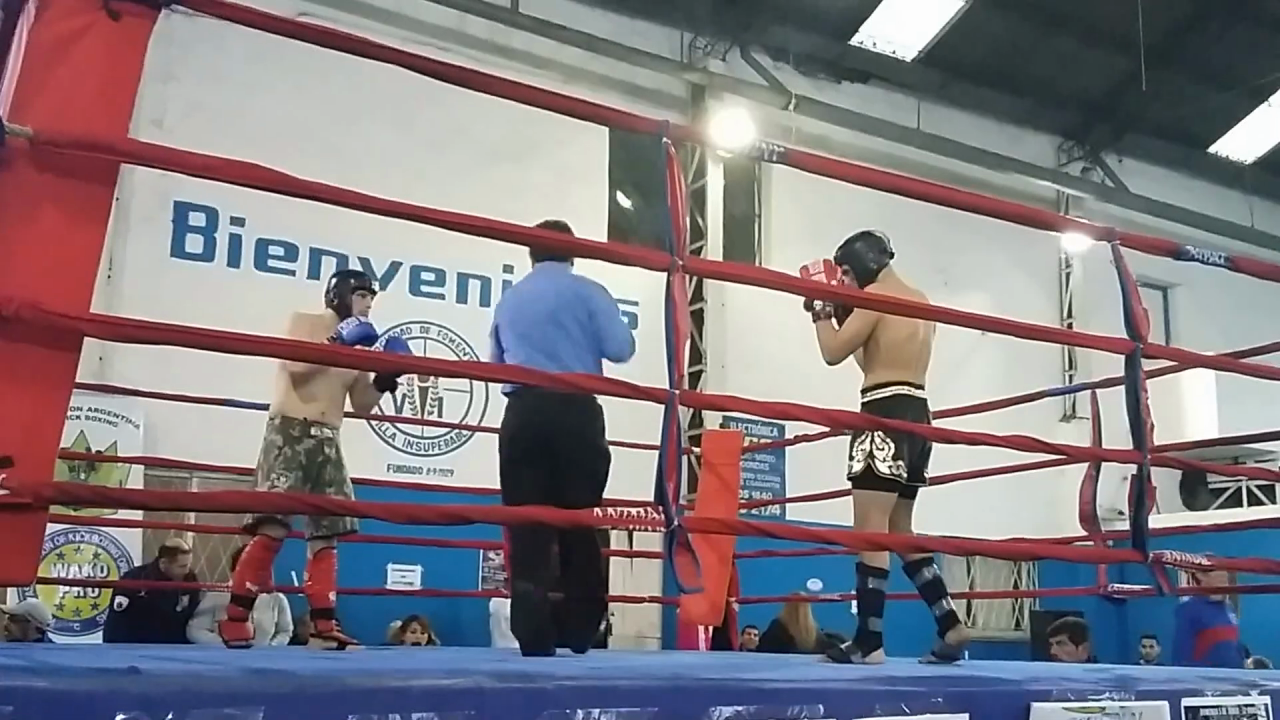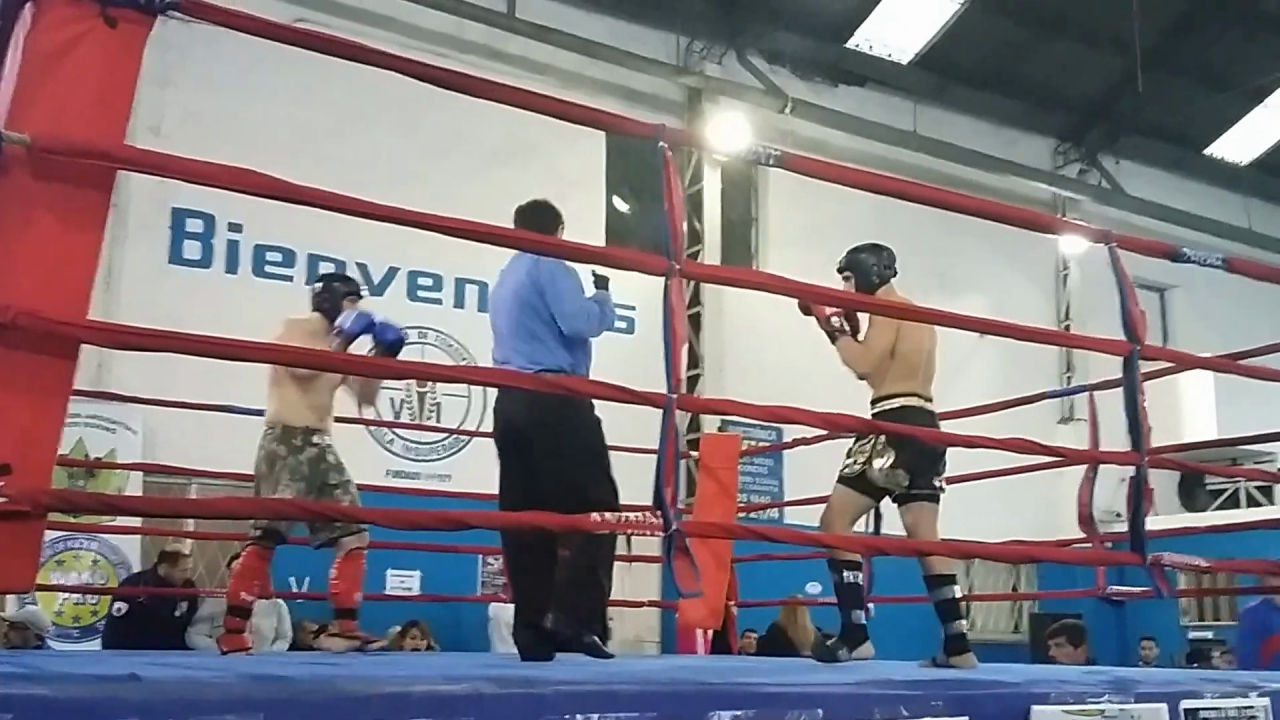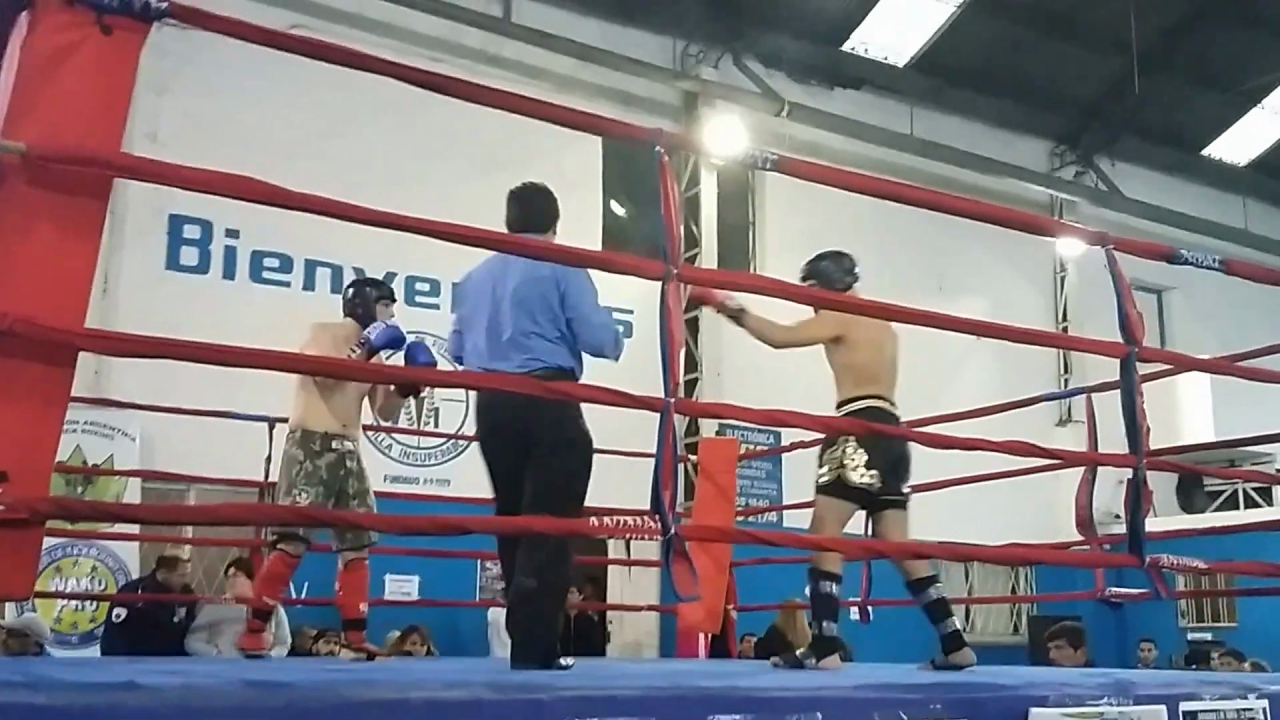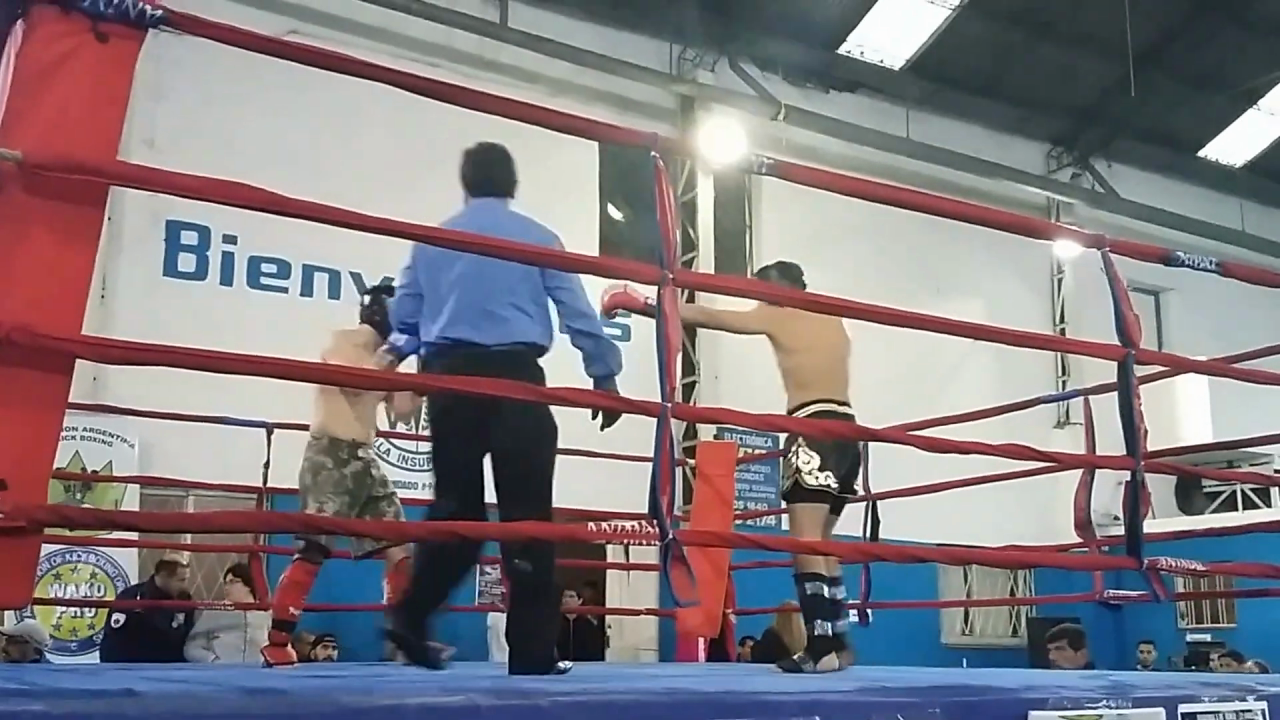
dt=0.3s
person 1, frame 1
left shoulder: (510, 297)
right shoulder: (586, 291)
left elbow: (497, 358)
right elbow: (620, 348)
right wrist: (613, 321)
left hip: (522, 412)
right hip: (575, 412)
left knee: (528, 524)
right knee: (580, 522)
left ankle: (534, 633)
right ankle: (583, 631)
person 1, frame 2
left shoulder: (503, 282)
right shoulder: (549, 270)
right elbow: (582, 323)
right wrist: (602, 296)
left hip: (511, 403)
right hip: (556, 402)
right knee: (593, 510)
left ankle: (533, 634)
right ankle: (576, 618)
person 1, frame 3
left shoulder: (475, 276)
right shoulder: (562, 269)
left elbow: (457, 349)
right elbow: (597, 337)
right wrist: (610, 343)
left hip: (494, 403)
right hip: (549, 401)
left knee: (514, 522)
right knee: (551, 522)
left ankle: (525, 640)
right ankle: (535, 647)
person 1, frame 4
left shoulder: (431, 241)
right shoulder: (538, 238)
left elbow: (403, 317)
right elbow: (577, 312)
right wrist: (605, 376)
left hip: (451, 380)
right hip: (514, 378)
left knee: (454, 510)
right knee: (526, 516)
left ankle: (412, 621)
right ankle: (531, 652)
person 2, frame 1
left shoulder: (878, 296)
right shoulder: (918, 299)
left elbow: (832, 352)
left wrist: (819, 307)
right wrist: (841, 310)
left hip: (887, 414)
right hip: (916, 413)
left knee: (869, 531)
right knee: (898, 529)
left ankle: (868, 641)
right ankle: (950, 625)
person 2, frame 2
left shoulder: (887, 308)
left elbow: (865, 367)
left wrist: (833, 324)
right wrist: (848, 326)
left hip: (896, 426)
right hip: (923, 427)
left knee: (835, 522)
right knee: (925, 540)
left ankle: (854, 636)
right ankle: (957, 647)
person 2, frame 3
left shoulder: (842, 315)
right shoulder: (878, 320)
left elbow: (780, 336)
left wrist: (732, 308)
right wrist: (812, 319)
left hip: (861, 429)
right hip: (889, 430)
left knee: (825, 536)
left ankle: (824, 646)
right ankle: (955, 645)
person 2, frame 4
left shoulder: (775, 317)
right shoulder: (833, 321)
left elbow: (705, 316)
left wrist: (642, 304)
left hip: (813, 432)
left knee: (805, 542)
right knee: (819, 544)
left ankle: (821, 648)
right ankle: (834, 639)
person 3, frame 1
left shoulder: (357, 346)
right shoulder: (303, 322)
left elbow: (362, 405)
right elbow: (296, 365)
left wrist: (385, 378)
right wrist: (338, 343)
left hip: (328, 442)
right hip: (289, 433)
left knee: (327, 536)
right knee: (272, 527)
left ankle: (324, 627)
right ankle: (236, 620)
person 3, frame 2
left shoulder: (342, 344)
right shoulder: (294, 328)
left elbow: (366, 397)
right elbow: (303, 367)
left wrist: (384, 357)
right wrist: (343, 337)
left hip: (321, 447)
right hip: (287, 441)
left knee: (354, 536)
right knee: (267, 537)
left ankle: (344, 629)
right ankle: (233, 631)
person 3, frame 3
left shoulder: (373, 355)
right shoulder: (323, 333)
left elbow: (387, 412)
right elbow: (327, 374)
left wrist: (408, 382)
right wrist: (368, 347)
left hip: (347, 454)
right hip: (309, 446)
left knee: (357, 548)
right knee: (291, 543)
left ankle: (354, 639)
right ankle: (255, 632)
person 3, frame 4
left shoulder: (383, 360)
right shoulder: (343, 341)
left elbow: (403, 409)
left hip: (365, 459)
right hip: (330, 454)
left knee: (398, 545)
right knee: (313, 549)
right ankle: (277, 642)
